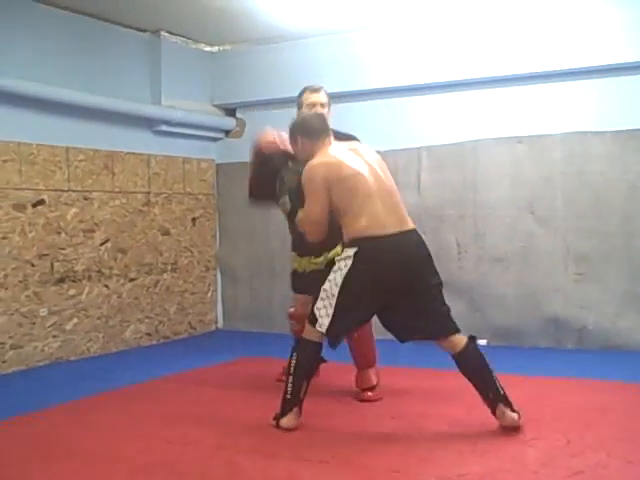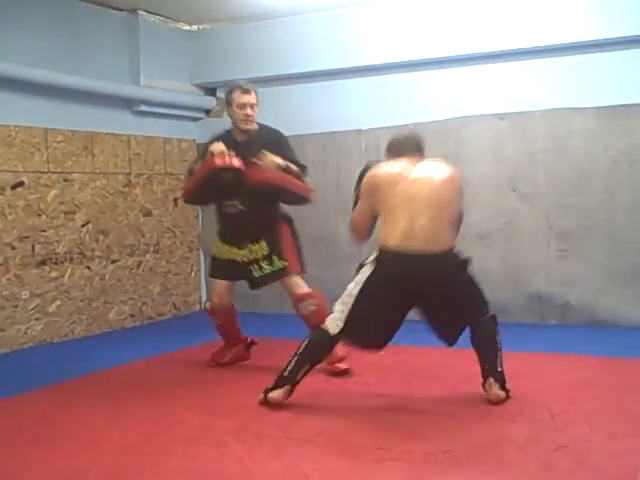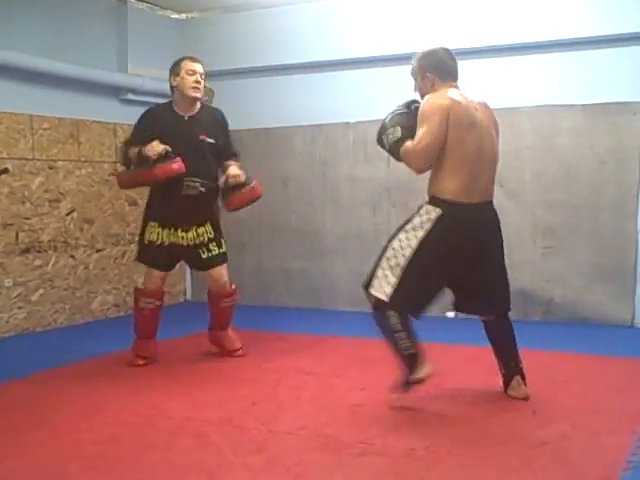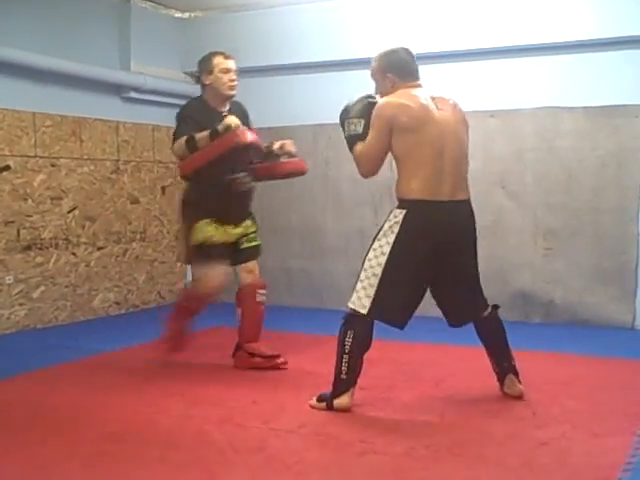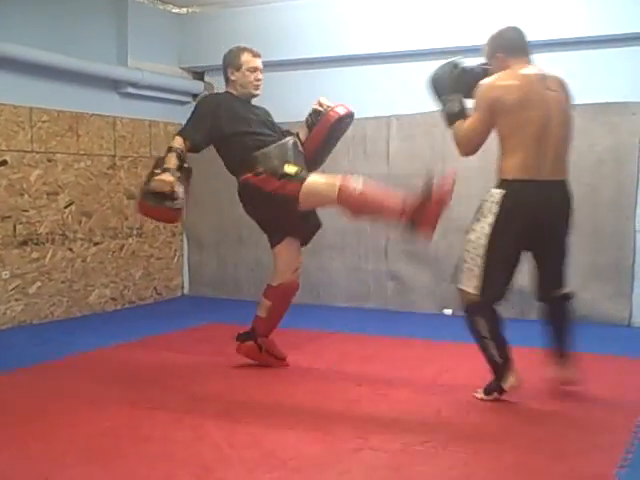
dt=0.5s
person 1, frame 1
left shoulder: (317, 168)
right shoulder: (362, 148)
left elbow: (314, 232)
left wrist: (296, 207)
left hip: (368, 253)
right hip: (410, 246)
left knee: (314, 330)
right knee: (447, 332)
left ankle: (290, 411)
right ankle: (503, 407)
person 1, frame 2
left shoulder: (376, 174)
right shoulder: (449, 174)
left elbow: (359, 231)
left wrist: (363, 197)
left hip: (392, 264)
right hip: (441, 264)
left knee: (334, 326)
right knee: (480, 314)
left ankle: (282, 387)
right ankle: (495, 383)
person 1, frame 3
left shoulder: (436, 103)
right shoulder: (484, 110)
left elbow: (419, 161)
left wrist: (395, 137)
left hip: (445, 216)
right hip: (484, 217)
left knee: (382, 292)
right knee: (491, 305)
left ankle: (415, 364)
right ankle: (515, 379)
person 1, frame 4
left shoulder: (389, 108)
right shoulder: (453, 109)
left elbow: (366, 166)
left wrist: (354, 129)
left hip: (416, 218)
right hip: (460, 215)
left knee: (363, 306)
right knee: (476, 303)
left ankle: (342, 391)
right ankle: (509, 377)
person 1, frame 5
left shoulder: (494, 87)
right shoulder: (559, 87)
left elbow: (467, 144)
left wrist: (451, 103)
left hip: (513, 197)
right hip: (554, 196)
left knee: (476, 294)
right knee: (553, 286)
left ankle: (503, 377)
right ankle: (563, 360)
person 2, frame 1
left shoulder: (347, 144)
right shoulder: (287, 151)
right elbow: (261, 192)
right wrist: (263, 158)
left hip: (341, 240)
right hip: (305, 243)
right knee: (301, 311)
left ankle: (367, 374)
person 2, frame 2
left shoulder: (273, 138)
right shoulder: (218, 145)
left elbow: (300, 175)
right elbow: (194, 192)
left wrist: (280, 167)
right wrist: (206, 164)
left hip: (269, 229)
right hip: (231, 235)
left knee: (297, 289)
right knee: (218, 300)
left ankle: (332, 348)
right ankle: (236, 345)
person 2, frame 3
left shoulder: (215, 117)
right shoulder: (155, 117)
left elbow: (225, 156)
right elbow: (126, 158)
left wrist: (234, 168)
right wrist: (144, 152)
left hip: (204, 213)
right hip: (164, 213)
left knee: (221, 282)
right knee: (153, 282)
left ankle: (222, 331)
right ankle: (145, 343)
person 2, frame 4
left shoulder: (239, 112)
right shoulder: (193, 111)
right elbow: (180, 150)
left wrist: (274, 147)
right wrist: (218, 131)
left hip: (237, 207)
right hip: (204, 207)
left knee: (252, 278)
right knee: (213, 280)
left ankle: (249, 348)
right ankle: (179, 320)
person 2, frame 5
left shoulder: (259, 111)
right shoulder: (214, 104)
left elbow: (290, 140)
right elbow: (184, 140)
left wrist: (315, 119)
right wrist: (166, 171)
left hip: (283, 182)
right hip: (266, 180)
left knee: (287, 276)
right knee: (343, 187)
left ankle: (255, 339)
right ankle: (415, 212)
